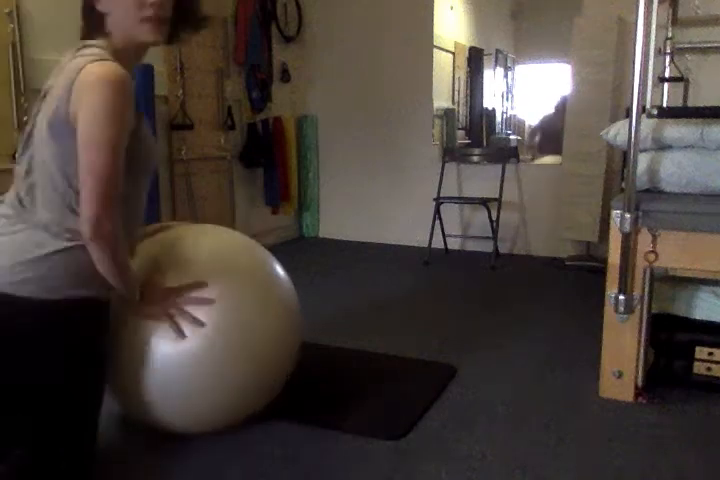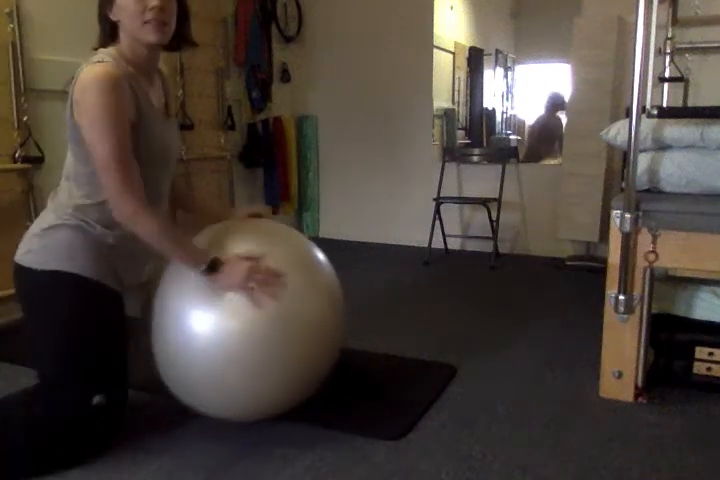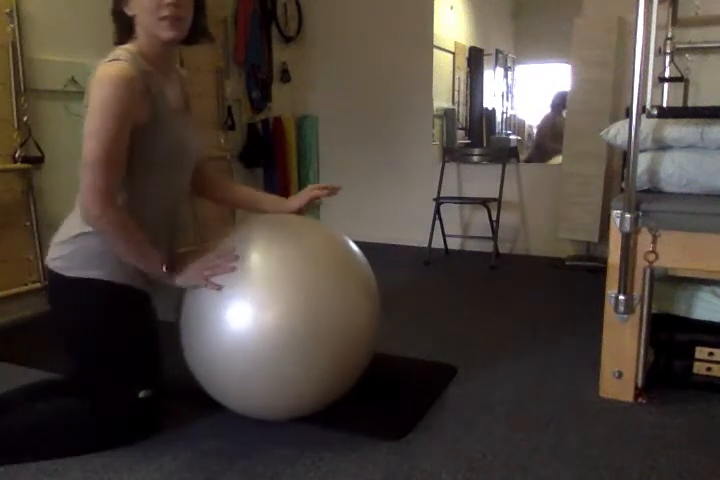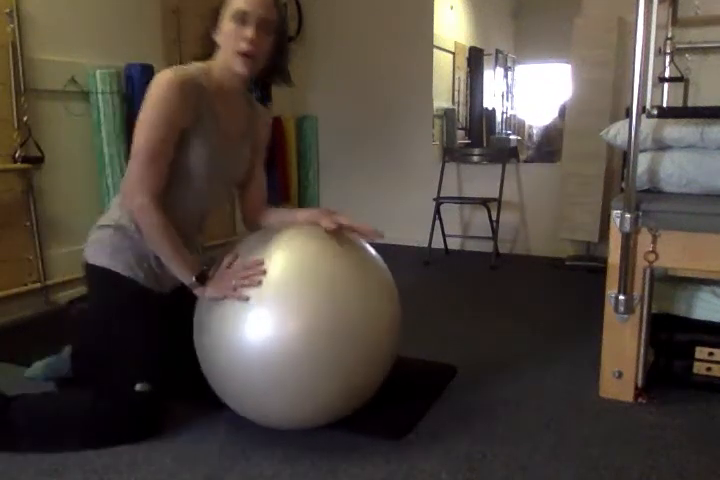
dt=0.5s
person 1, frame 1
left shoulder: (87, 64)
right shoulder: (107, 79)
right elbow: (96, 222)
left wrist: (132, 238)
right wrist: (138, 298)
right hip: (53, 284)
person 1, frame 2
left shoulder: (154, 80)
right shoulder: (103, 78)
right elbow: (127, 206)
left wrist: (218, 220)
right wrist: (213, 269)
left hip: (96, 265)
right hip: (65, 264)
left knee: (104, 399)
right knee: (81, 427)
person 1, frame 3
left shoulder: (173, 81)
right shoulder: (119, 77)
left elbow: (199, 178)
right elbow: (99, 204)
left wrist: (284, 204)
right wrist: (170, 269)
left hip: (120, 266)
right hip: (95, 269)
left knee: (105, 387)
right knee: (130, 414)
person 1, frame 4
left shoulder: (257, 118)
right shoulder: (176, 87)
left elbow: (254, 212)
right elbow: (140, 199)
left wrist: (311, 215)
right wrist: (200, 280)
left hip: (171, 267)
right hip: (125, 261)
left knee: (201, 381)
right knee: (135, 414)
left ankle: (88, 360)
